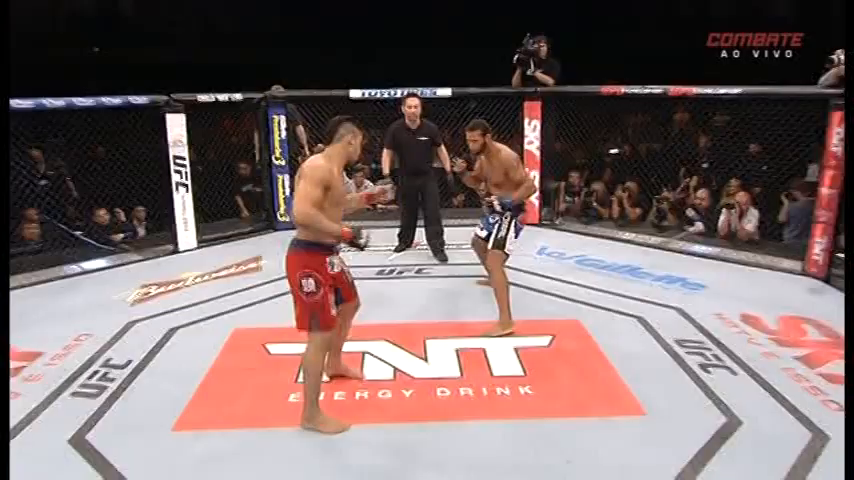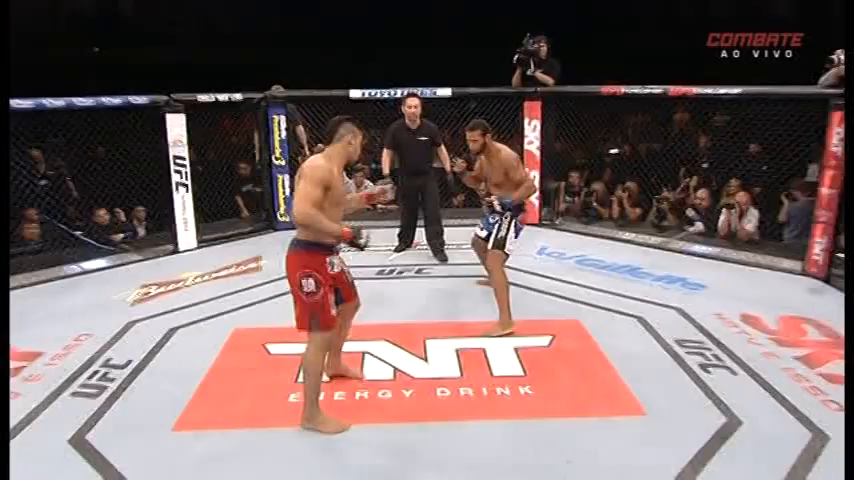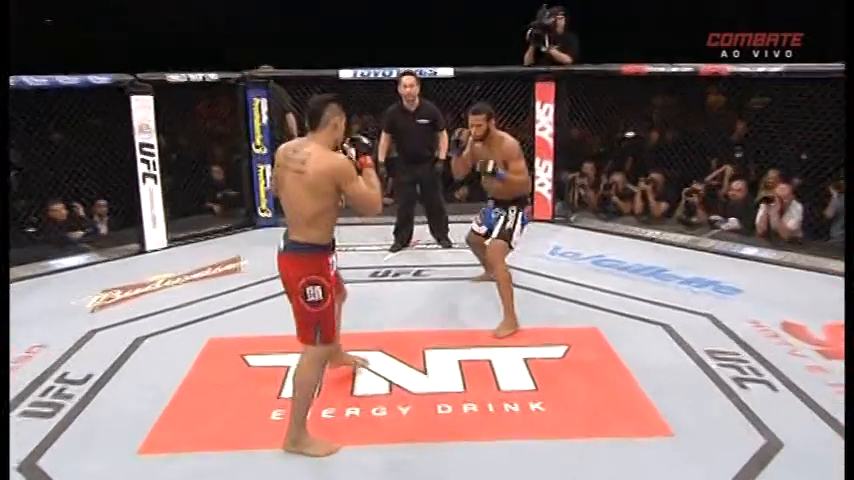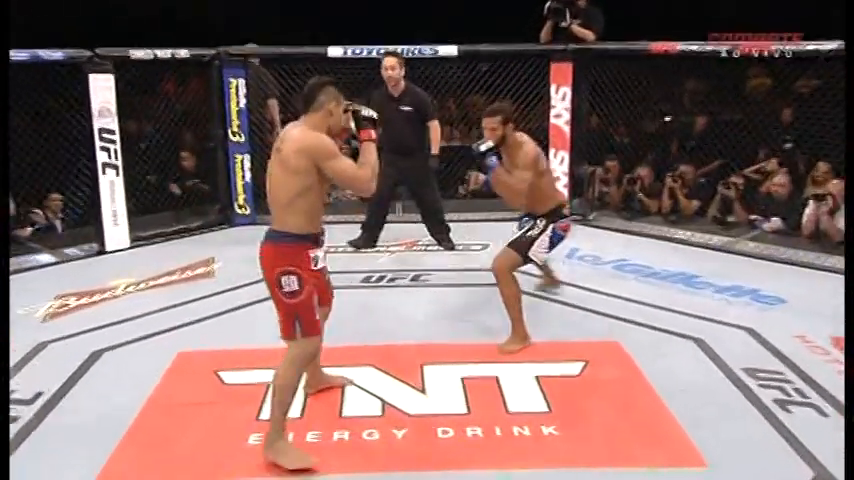
dt=0.4s
person 1, frame 1
left shoulder: (333, 169)
right shoulder: (319, 167)
right elbow: (302, 213)
left wrist: (368, 197)
right wrist: (345, 233)
left hip: (327, 255)
right hip: (308, 259)
left knee: (349, 304)
right knee: (320, 335)
left ankle: (334, 364)
right ankle: (311, 415)
person 1, frame 2
left shoulder: (329, 168)
right shoulder: (319, 168)
right elbow: (304, 213)
left wrist: (368, 197)
right wrist: (347, 233)
left hip: (325, 254)
right hip: (308, 258)
left knee: (348, 304)
right knee: (321, 334)
left ankle: (333, 364)
right ankle: (311, 415)
person 1, frame 3
left shoulder: (285, 151)
right shoulder: (335, 163)
right elbow: (373, 206)
right wrist: (364, 160)
left hip: (294, 247)
right hip: (309, 260)
left knee: (338, 297)
right knee: (318, 347)
left ankle: (336, 354)
right ankle: (296, 436)
person 1, frame 4
left shoulder: (295, 134)
right shoulder: (313, 142)
right elbow: (366, 184)
left wrist: (345, 135)
right wrist: (367, 135)
left hip: (306, 246)
right hip: (288, 253)
left knee: (318, 311)
right knee: (303, 344)
left ankle: (314, 378)
right ankle: (275, 437)
person 2, frame 1
left shoulder: (506, 157)
right shoulder: (481, 156)
left elbow: (530, 186)
right elbow: (475, 182)
left wrist: (507, 202)
right wrist: (462, 172)
left hip: (510, 213)
right hip: (496, 211)
left knee: (494, 262)
right knee: (478, 242)
left ankle: (505, 322)
right ankle: (493, 279)
person 2, frame 2
left shoulder: (506, 158)
right shoulder: (481, 156)
left elbow: (529, 187)
right elbow: (475, 183)
left wrist: (506, 203)
right wrist: (462, 173)
left hip: (510, 214)
right hip: (495, 211)
left knee: (494, 263)
right knee: (477, 242)
left ankle: (505, 322)
right ankle: (494, 279)
person 2, frame 3
left shoulder: (509, 146)
right shoulder: (475, 144)
left elbow: (526, 184)
right elbow: (458, 174)
left wrist: (497, 173)
right wrist: (457, 150)
left hip: (515, 208)
right hip: (495, 204)
left knee: (494, 254)
right knee: (473, 238)
left ankle: (510, 320)
right ankle: (490, 272)
person 2, frame 4
left shoulder: (527, 154)
right shoulder: (510, 144)
left elbow: (517, 198)
right elbow: (505, 181)
left wrist: (491, 161)
right wrist: (484, 179)
left hip: (551, 221)
right hip: (540, 215)
left knee: (501, 266)
right knee: (524, 252)
left ankle: (519, 335)
right ankle: (549, 277)
person 3, frame 1
left shoulder: (430, 128)
right shoulder: (395, 129)
left elbow: (440, 149)
right elbow: (387, 152)
left wrist: (448, 171)
right wrist: (386, 175)
left hip: (427, 177)
right hip: (407, 177)
left knee: (433, 212)
right knee: (407, 212)
person 3, frame 2
left shoulder: (430, 128)
right shoulder: (395, 129)
left elbow: (440, 149)
right elbow: (387, 152)
left wrist: (448, 171)
right wrist: (386, 175)
left hip: (427, 176)
right hip: (407, 177)
left knee: (433, 212)
right knee: (407, 212)
person 3, frame 3
left shoulder: (430, 109)
right shoulder: (392, 112)
left elbow: (442, 135)
right elbow: (385, 137)
left wrist: (441, 159)
right wrist: (381, 163)
left hip: (428, 164)
right hip: (405, 165)
left knee: (434, 203)
right knee: (403, 204)
left ankle: (442, 236)
right ankle: (401, 239)
person 3, frame 4
left shoulder: (417, 96)
right shoulder: (378, 97)
left elbow: (433, 125)
left wrist: (434, 155)
left hip: (415, 157)
right hip: (391, 157)
left knee: (429, 199)
right knee: (378, 197)
left ankle: (443, 236)
right ankle: (368, 237)
